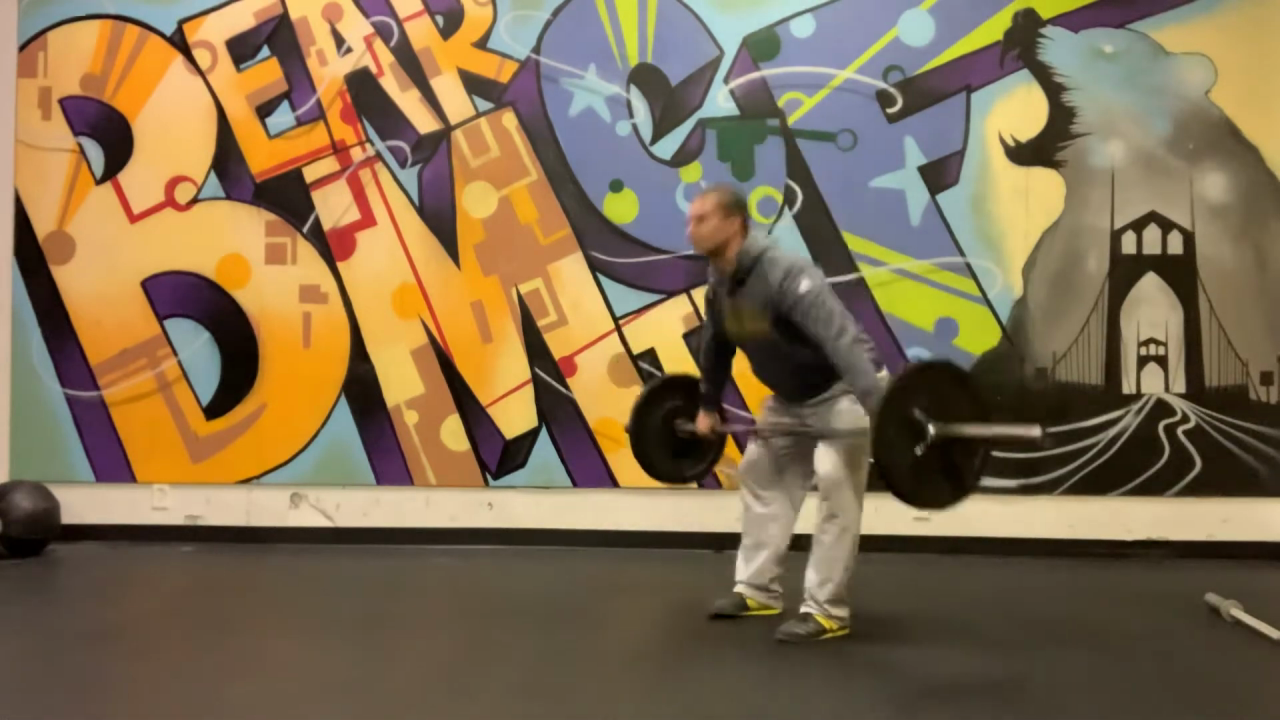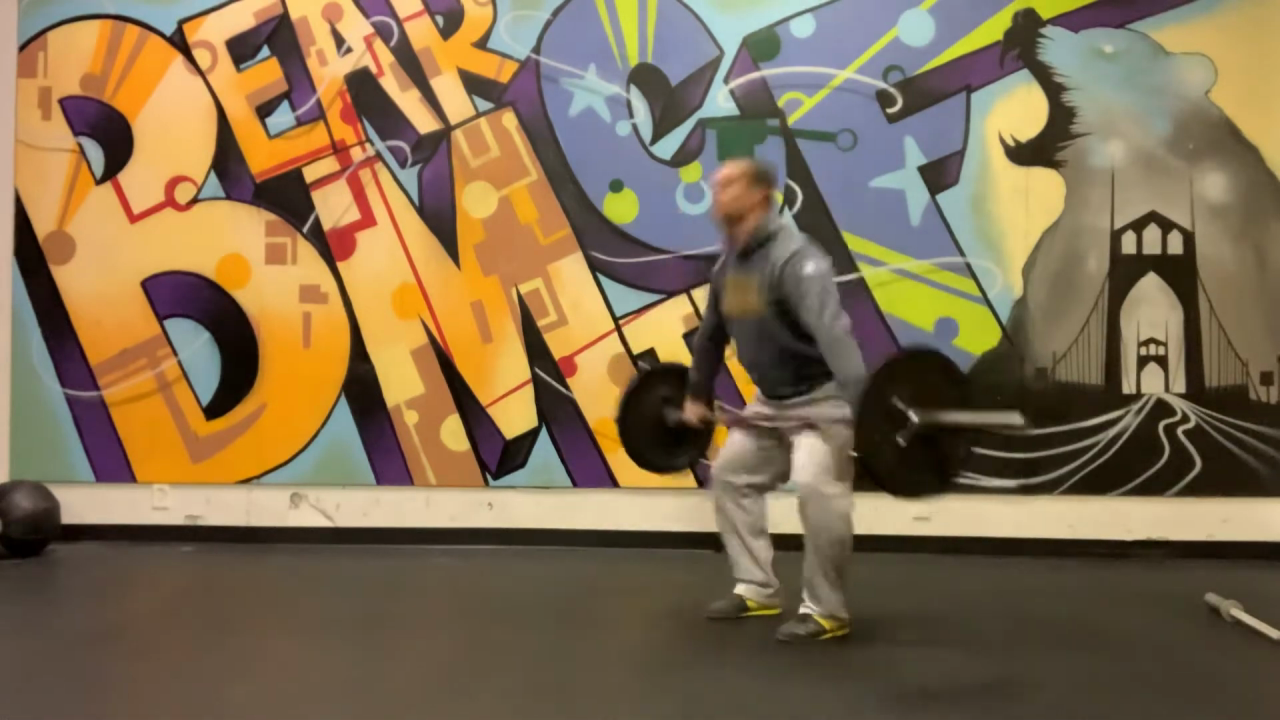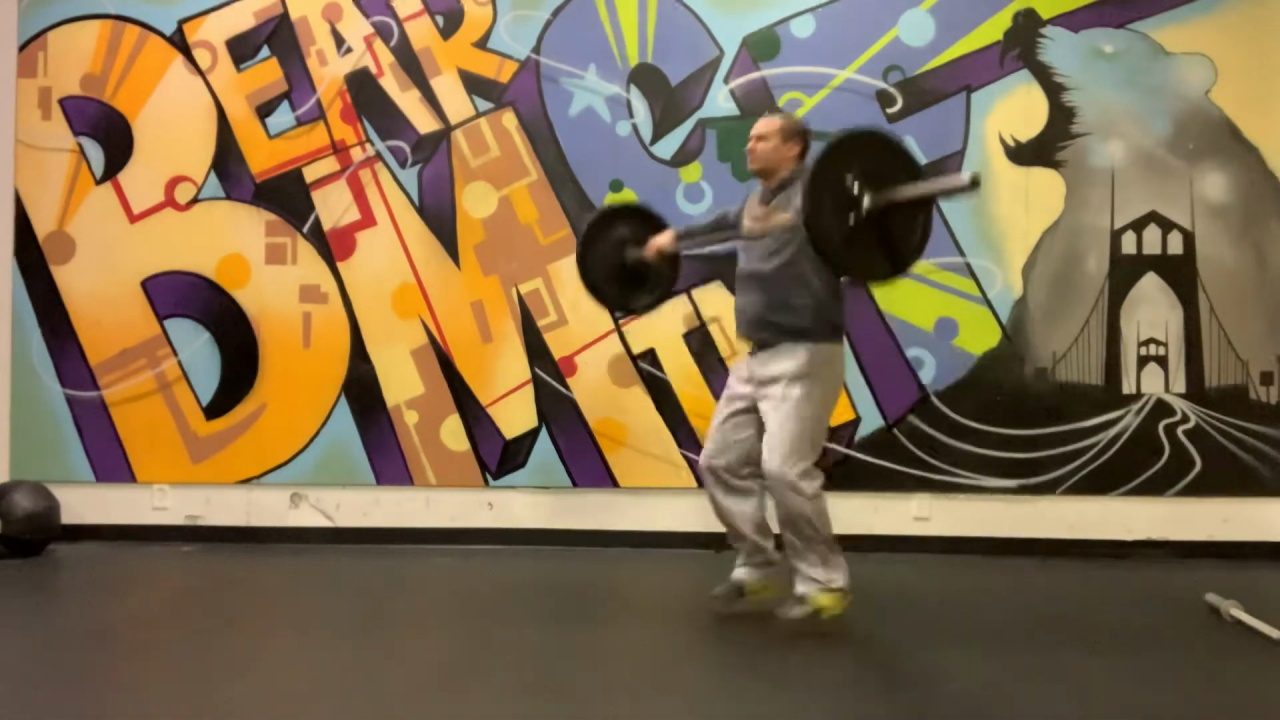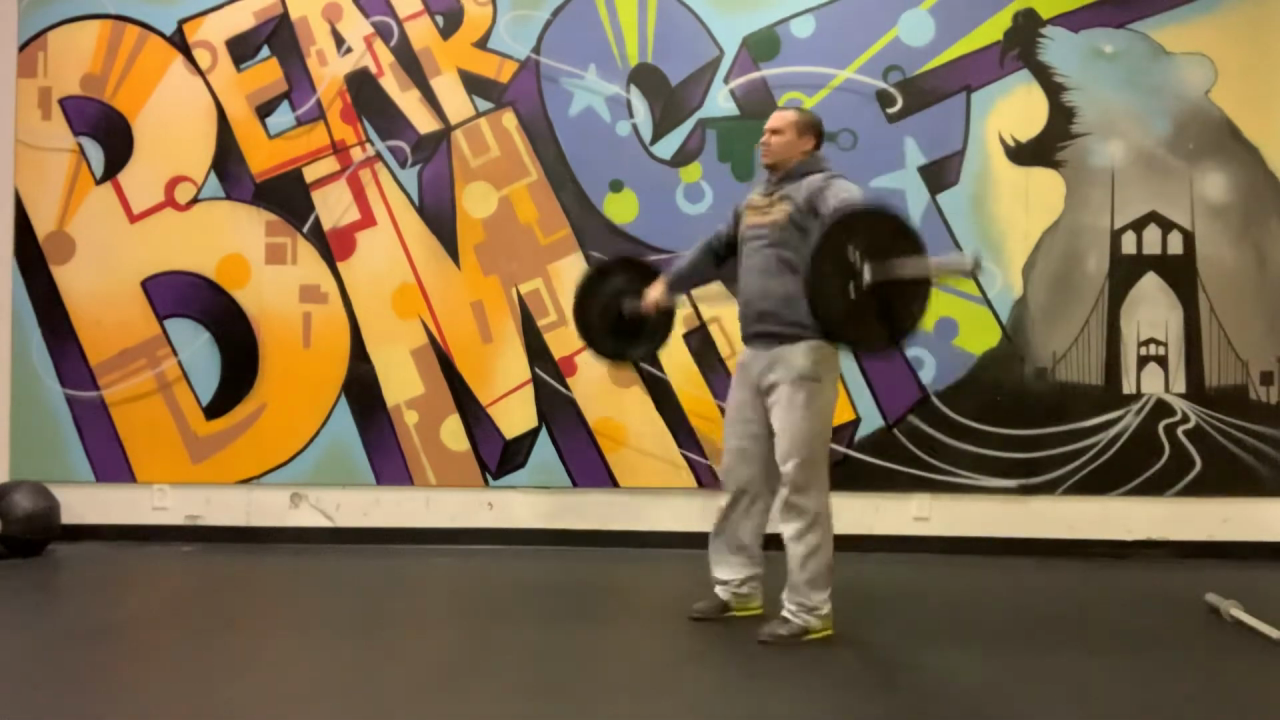
dt=0.3s
person 1, frame 1
left shoulder: (783, 274)
right shoulder: (717, 288)
left elbow: (841, 340)
right elbow: (716, 349)
right wrist: (708, 406)
left hip: (841, 391)
right hip: (793, 397)
left knee: (835, 483)
right knee: (761, 477)
left ankle: (824, 610)
right ankle: (755, 588)
person 1, frame 2
left shoulder: (793, 256)
right shoulder: (726, 267)
left elbow: (832, 327)
right elbow: (712, 335)
left wrist: (863, 402)
right wrist: (697, 394)
left hip: (825, 395)
right hip: (775, 398)
left knee: (817, 487)
right knee: (732, 474)
left ankle: (826, 609)
right ankle: (756, 589)
person 1, frame 3
right shoulder: (753, 203)
right elbow: (722, 223)
right wrist: (676, 236)
left hip: (807, 355)
right hip: (755, 359)
left knee: (784, 467)
right knee: (720, 462)
left ankle: (824, 583)
right ankle: (759, 571)
person 1, frame 4
left shoulder: (822, 188)
right shoulder: (754, 200)
left elbow: (852, 211)
right elbow: (716, 249)
right wrist: (667, 285)
left hip: (803, 354)
right hip: (755, 355)
left knee: (801, 482)
right knee: (741, 476)
left ankle: (809, 610)
right ankle: (736, 587)
